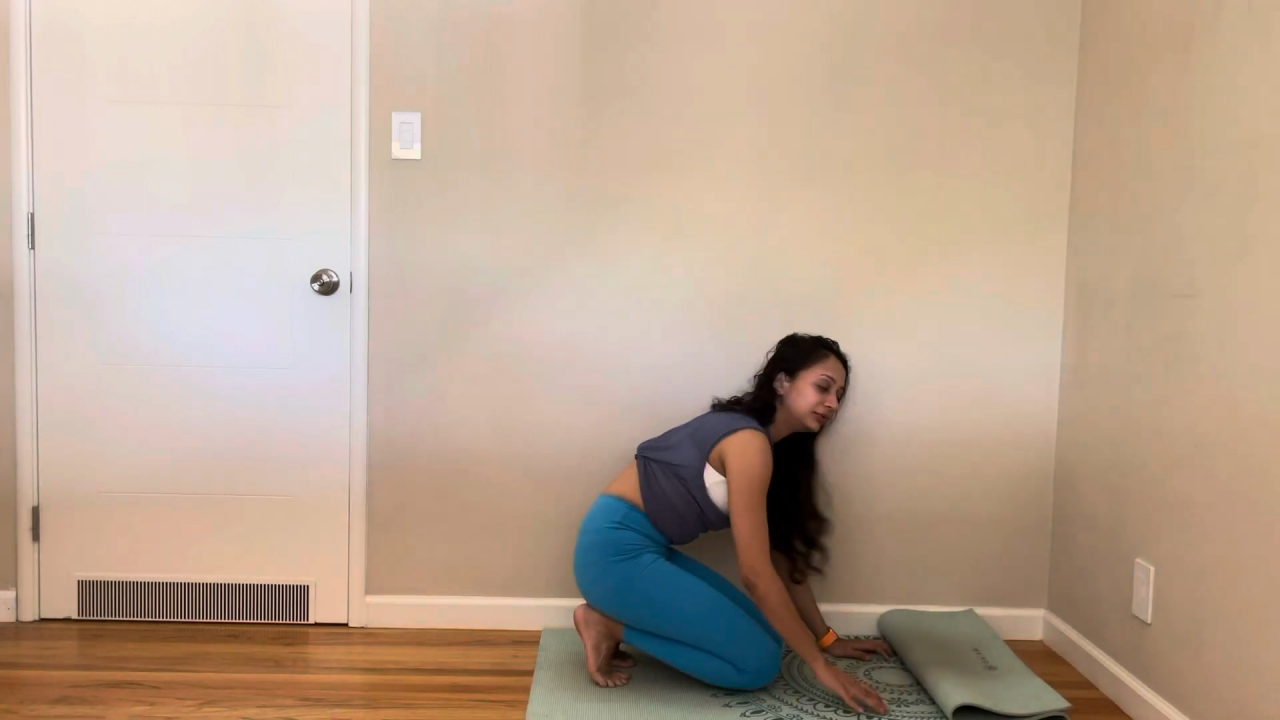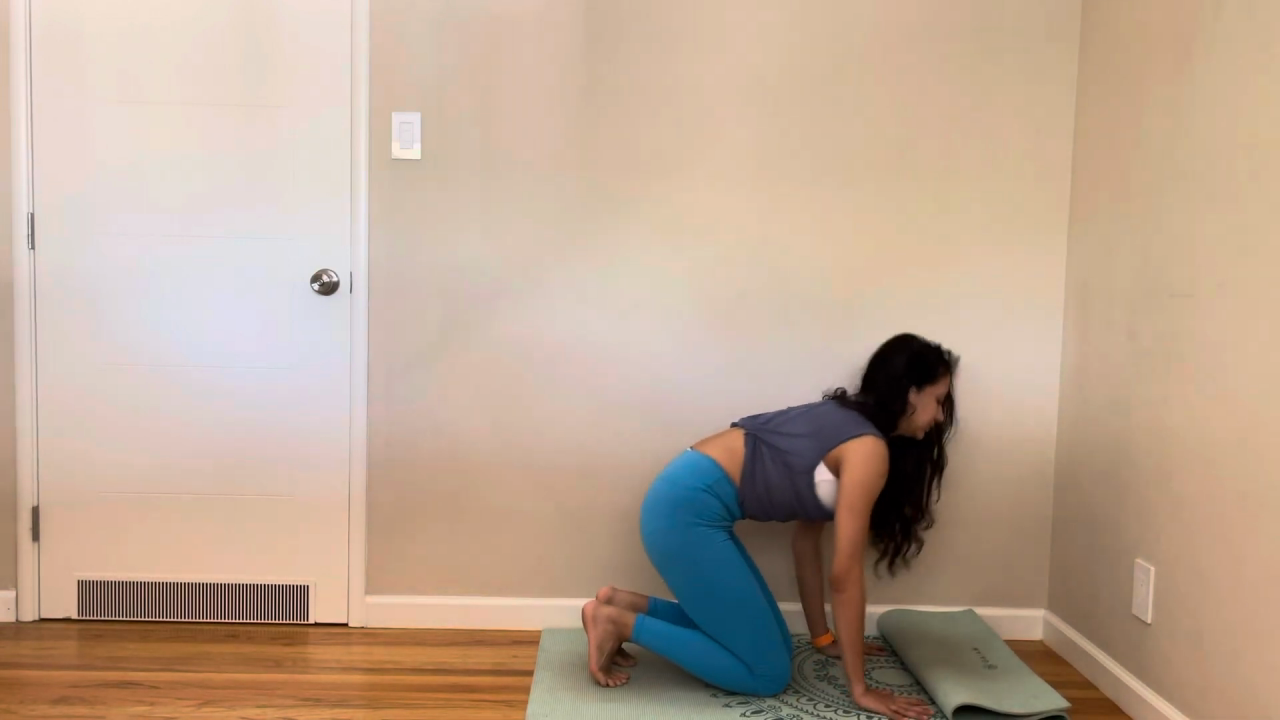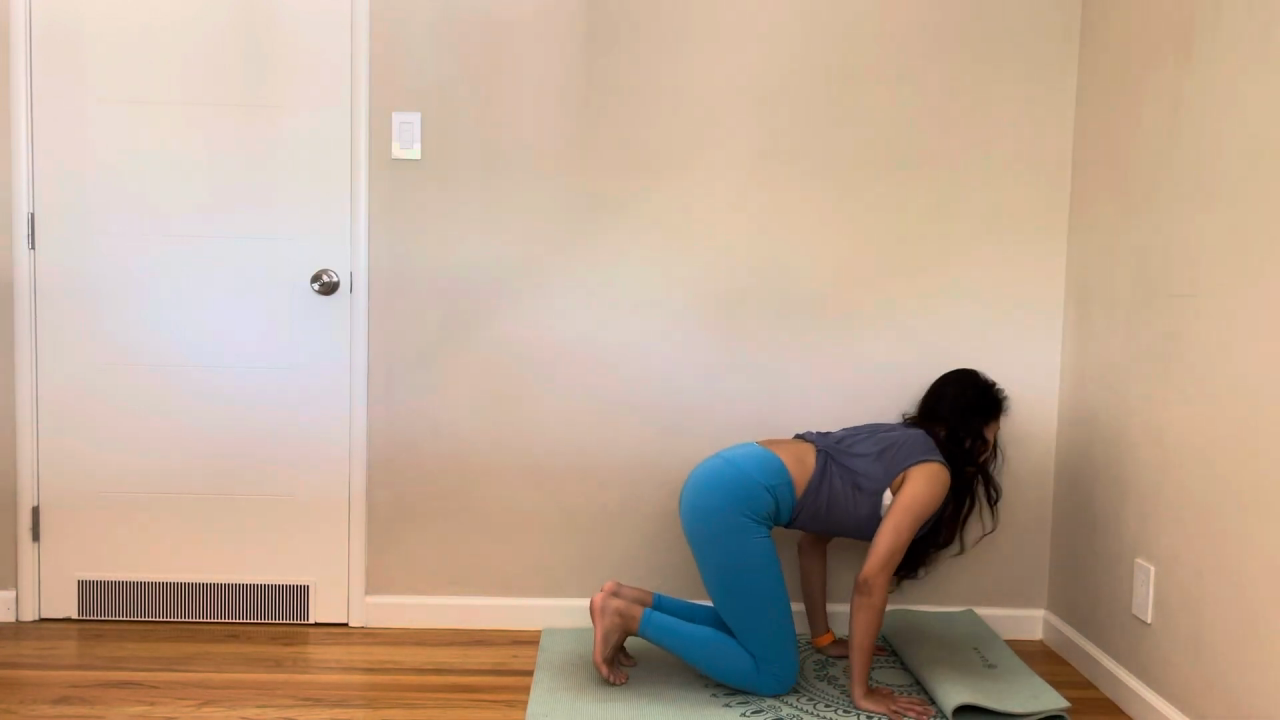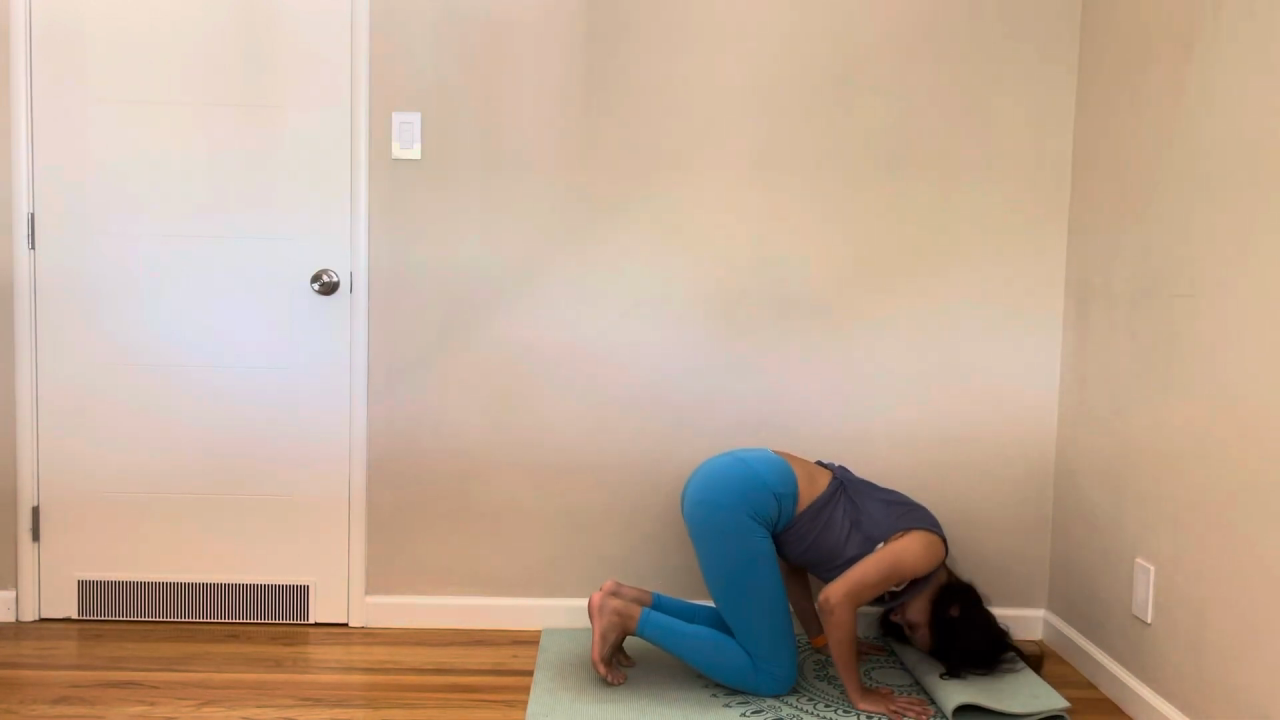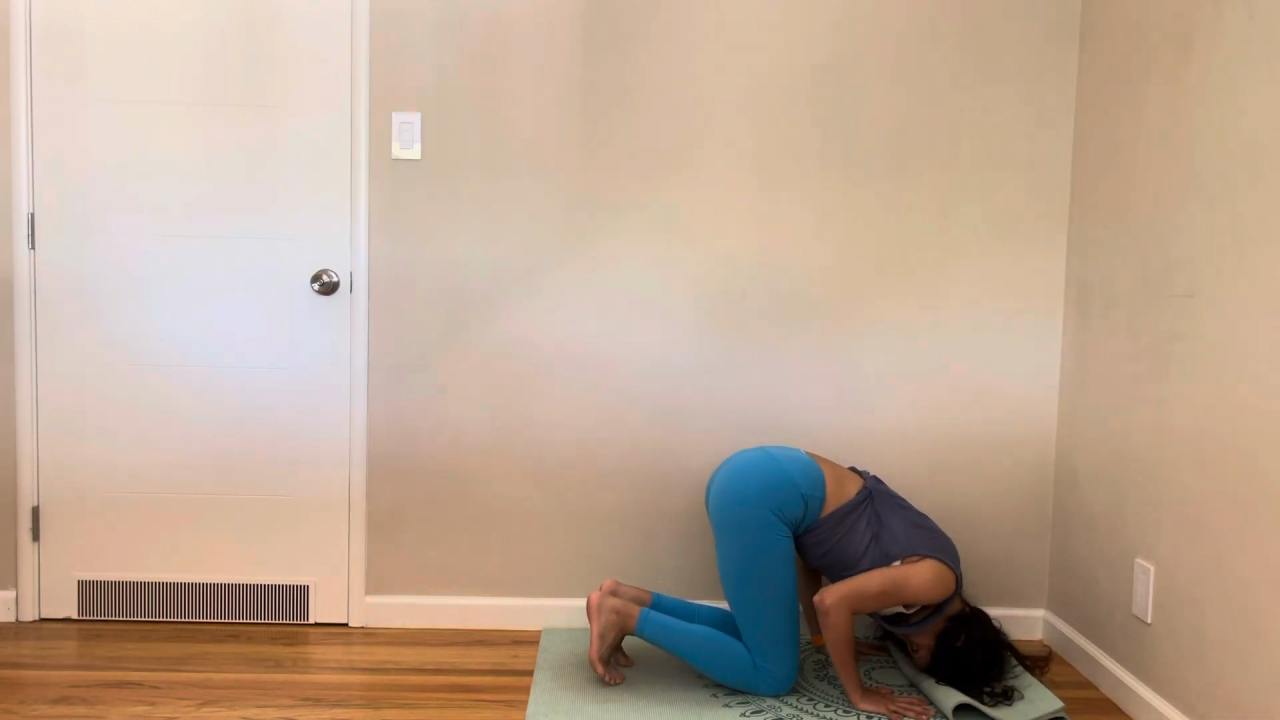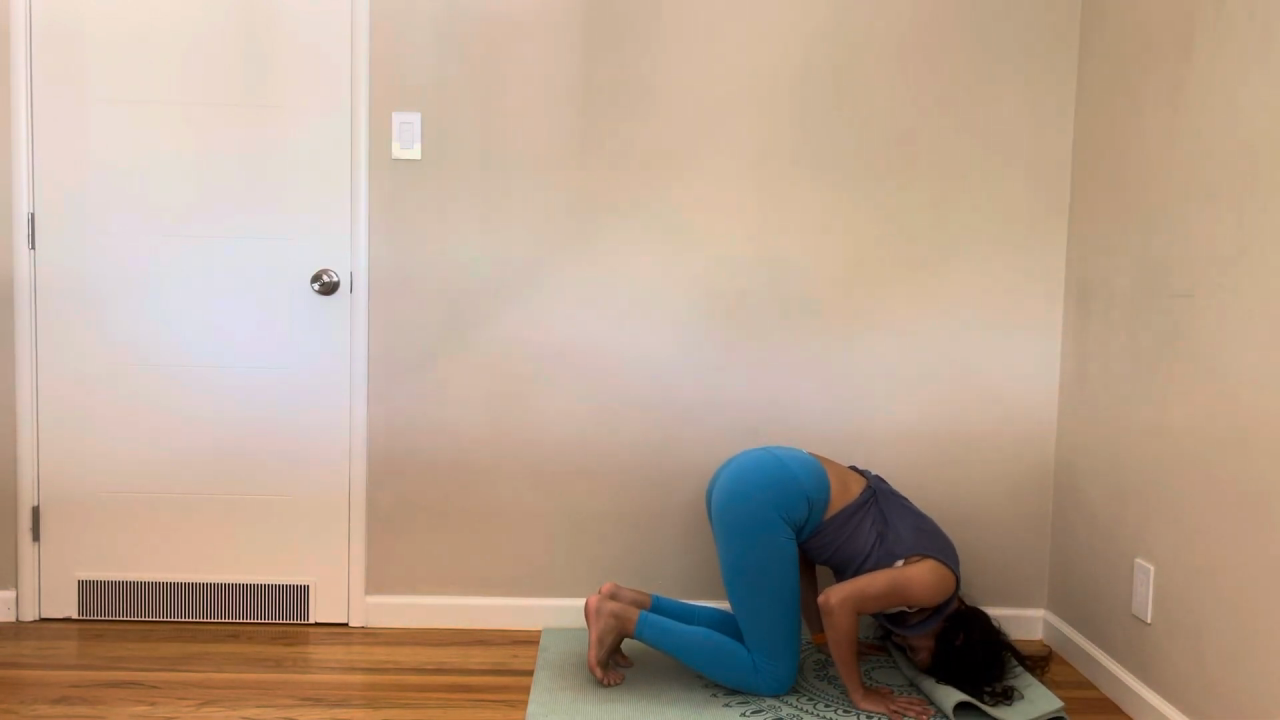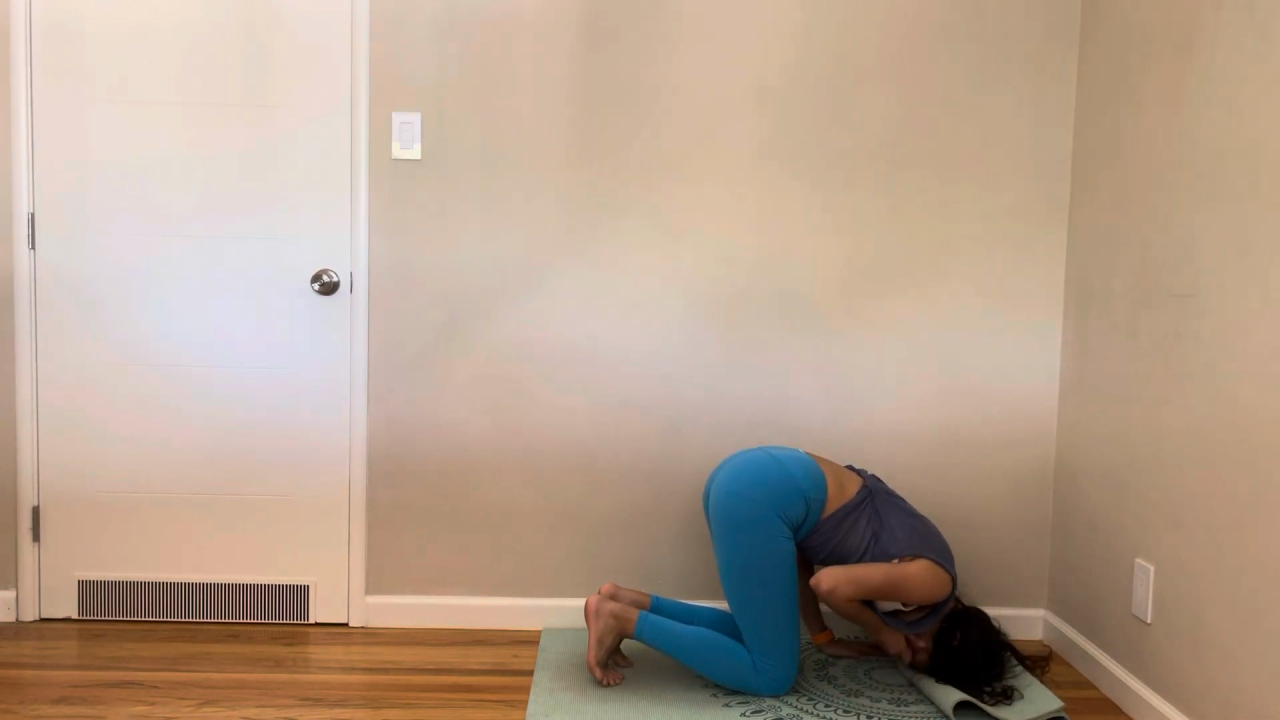
dt=0.7s
person 1, frame 1
left shoulder: (748, 431)
right shoulder: (749, 443)
left elbow: (781, 552)
right elbow: (755, 571)
left wrist: (825, 638)
right wrist: (820, 665)
left hip: (643, 547)
right hip: (618, 552)
left knee: (770, 636)
right knee: (759, 664)
left ankle: (618, 615)
right ankle: (613, 627)
person 1, frame 2
left shoulder: (845, 425)
right shoulder: (869, 449)
left elbow: (807, 537)
right elbow: (843, 574)
left wrist: (824, 638)
right wrist: (860, 688)
left hip: (689, 501)
right hip: (688, 509)
left knee: (774, 645)
right knee: (767, 674)
left ankle: (626, 604)
right ankle: (620, 623)
person 1, frame 3
left shoulder: (899, 445)
right shoulder: (933, 473)
left elbow: (812, 542)
right elbow: (872, 580)
left wrist: (823, 638)
left hip: (719, 481)
right hip: (734, 499)
left knee: (753, 632)
right knee: (773, 675)
left ankle: (630, 599)
right ankle: (626, 617)
person 1, frame 4
left shoulder: (904, 533)
right shoulder: (926, 548)
left elbow: (788, 558)
right elbow: (836, 599)
left wrist: (820, 638)
left hip: (726, 482)
right hip: (737, 499)
left knee: (752, 636)
right knee: (772, 675)
left ankle: (627, 598)
right ankle: (626, 616)
person 1, frame 5
left shoulder: (924, 563)
right shoulder: (936, 581)
left elbow: (803, 556)
right elbow: (832, 603)
left wrist: (827, 640)
left hip: (750, 476)
right hip: (760, 494)
left knee: (757, 637)
right knee: (771, 675)
left ankle: (627, 597)
right ankle: (625, 617)
person 1, frame 6
left shoulder: (921, 565)
right shoulder: (936, 582)
left elbow: (799, 557)
right elbow: (836, 603)
left wrist: (825, 639)
left hip: (751, 477)
right hip: (764, 497)
left knee: (756, 639)
right knee: (771, 676)
left ankle: (625, 599)
right ankle: (624, 619)
person 1, frame 7
left shoulder: (917, 562)
right shoulder: (933, 582)
left elbow: (801, 560)
right elbow: (830, 585)
left wrist: (823, 638)
right wrist: (882, 633)
left hip: (749, 476)
right hip: (761, 497)
left knee: (757, 637)
right knee: (771, 676)
left ankle: (625, 600)
right ankle: (624, 619)
